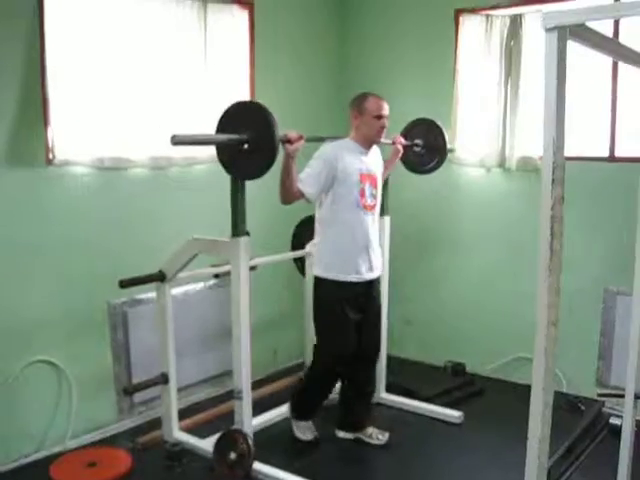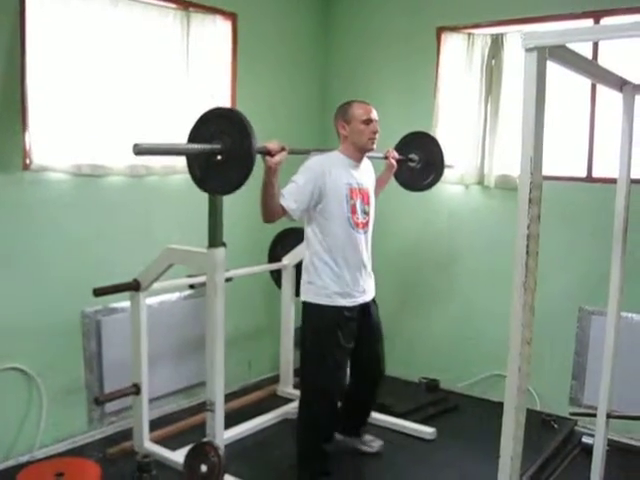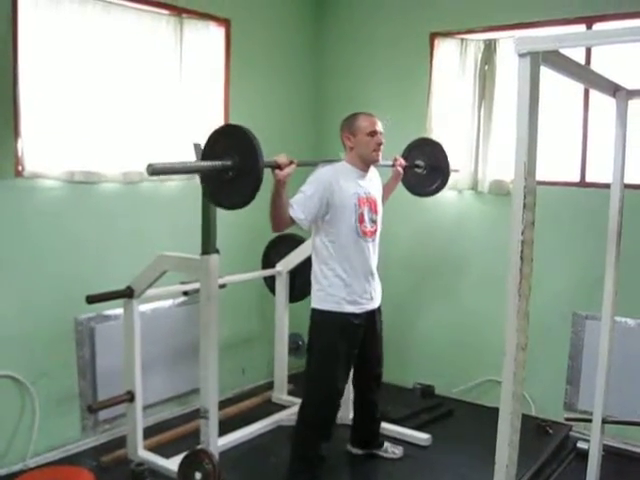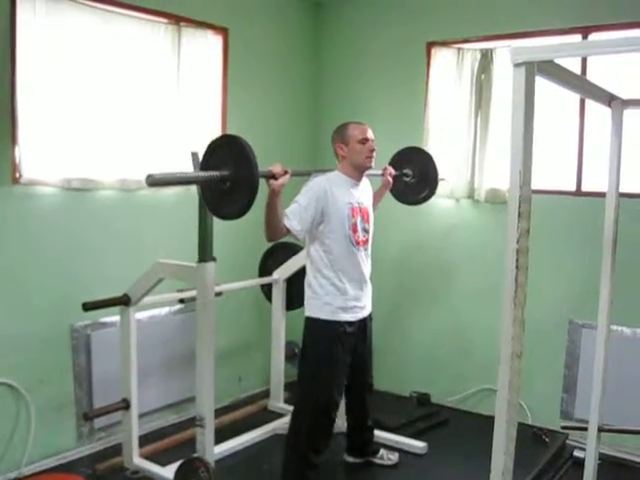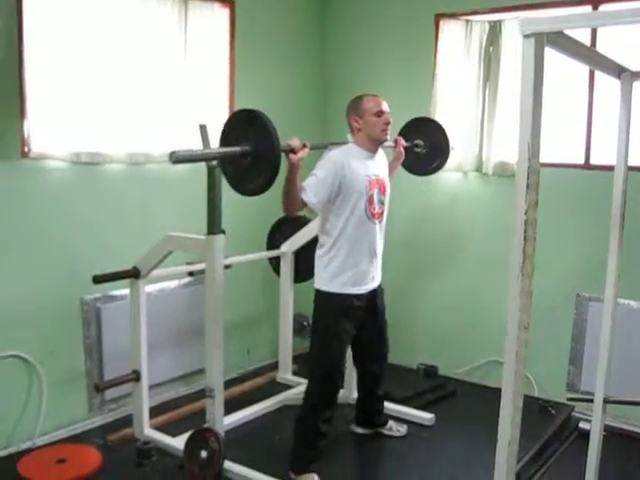
dt=1s
person 1, frame 1
left shoulder: (373, 155)
right shoulder: (332, 154)
right elbow: (289, 196)
left wrist: (395, 157)
right wrist: (289, 157)
left hip: (369, 272)
right hip: (336, 274)
left knee: (366, 353)
right knee: (334, 353)
left ankle: (354, 422)
right ankle: (302, 411)
person 1, frame 2
left shoulder: (366, 169)
right shoulder: (320, 168)
right elbow: (272, 213)
left wrist: (389, 171)
right wrist: (271, 171)
left hip: (364, 292)
right hip: (328, 298)
left knee: (371, 370)
right knee: (322, 387)
left ankle: (349, 427)
person 1, frame 3
left shoulder: (372, 177)
right shoulder: (327, 179)
right elbow: (281, 223)
left wrist: (396, 177)
right wrist: (280, 184)
left hip: (370, 301)
right hip: (335, 306)
left knee: (370, 379)
right knee: (324, 391)
left ankle: (366, 439)
person 1, frame 4
left shoulder: (364, 187)
right shoulder: (321, 188)
right elbow: (275, 233)
left wrist: (385, 187)
right wrist: (274, 193)
left hip: (361, 309)
right hip: (329, 314)
left knee: (361, 387)
right knee: (318, 401)
left ankle: (361, 447)
person 1, frame 5
left shoulder: (378, 159)
right shoulder: (339, 161)
right elbow: (292, 207)
left wrist: (398, 159)
right wrist: (293, 166)
left hip: (371, 281)
right hip: (338, 286)
left knee: (375, 356)
right knee: (327, 374)
left ankle: (370, 418)
